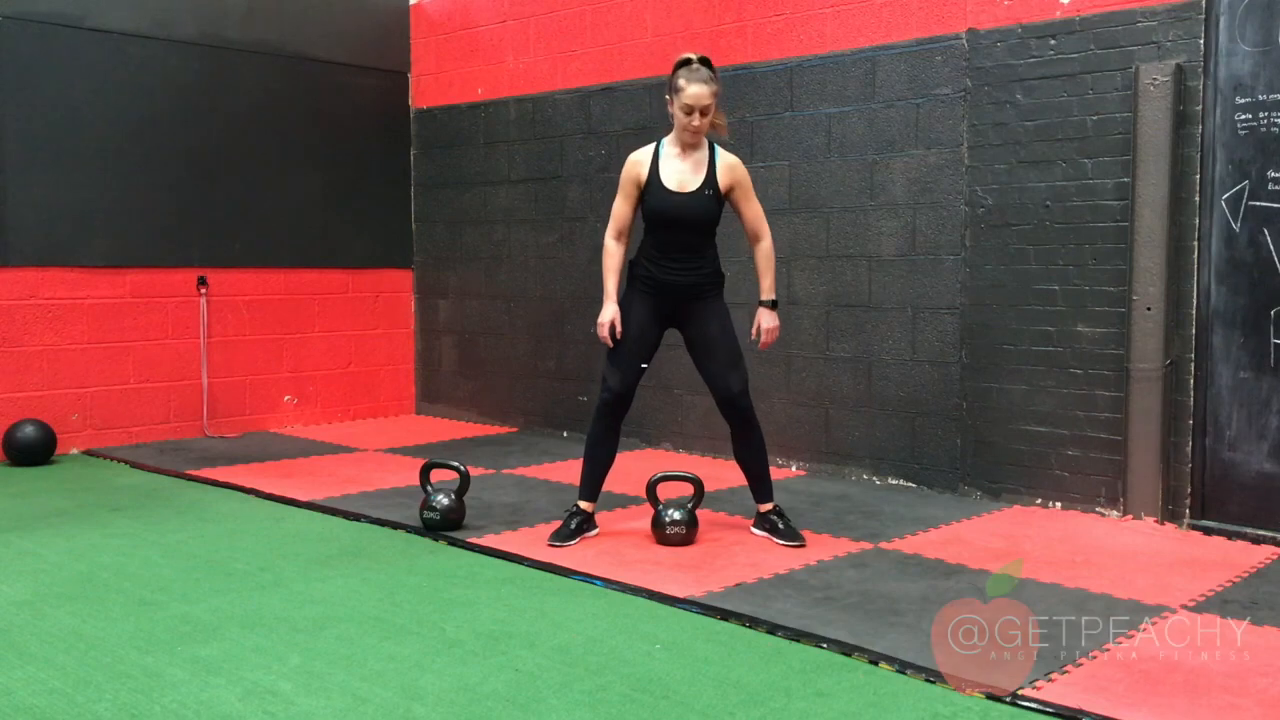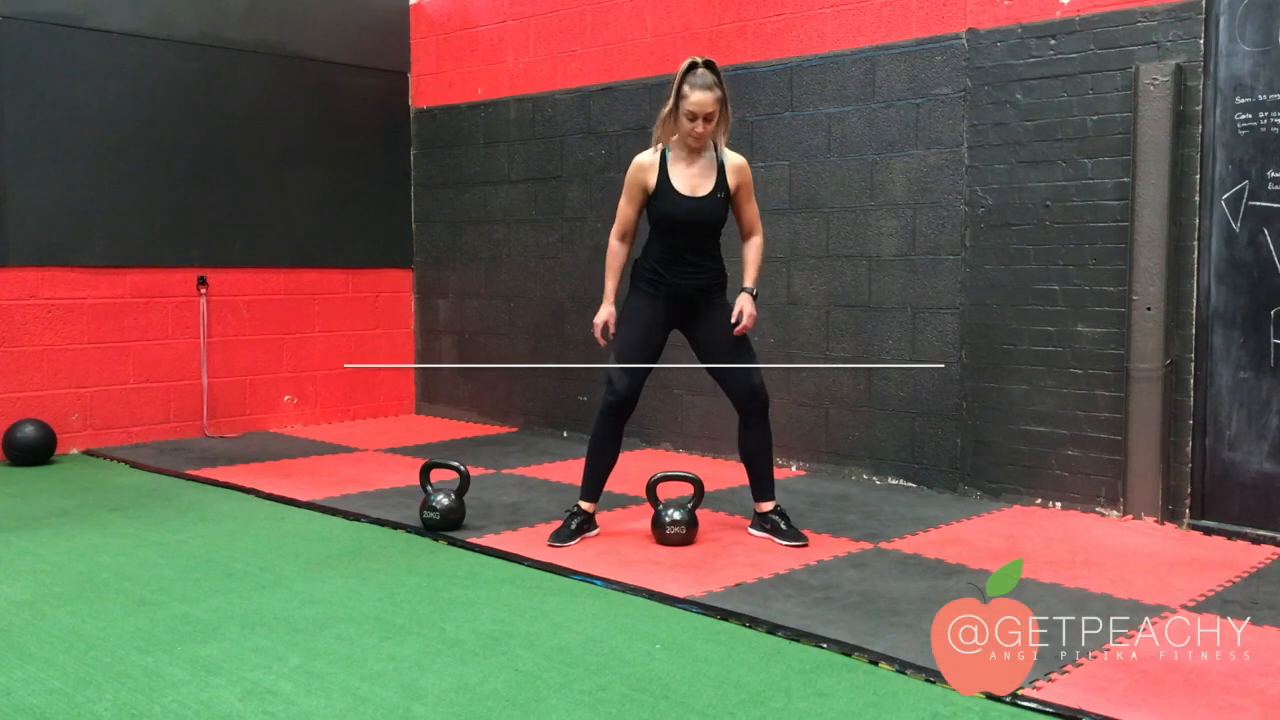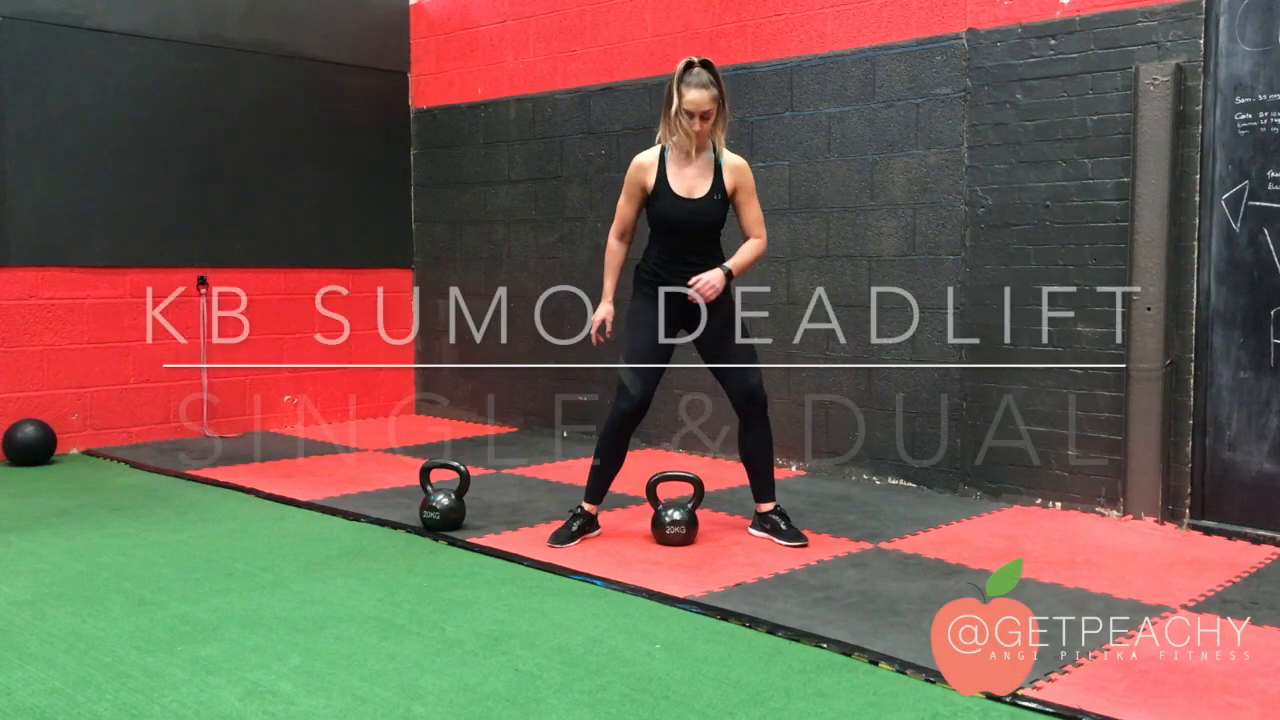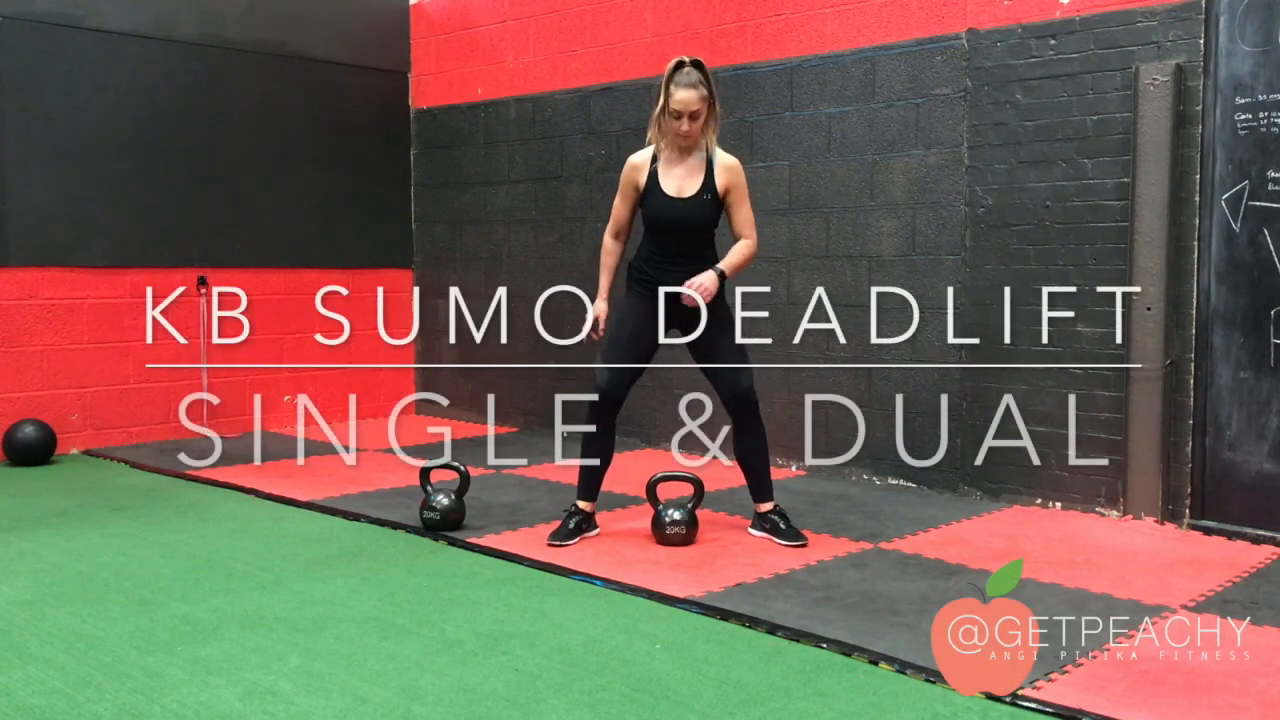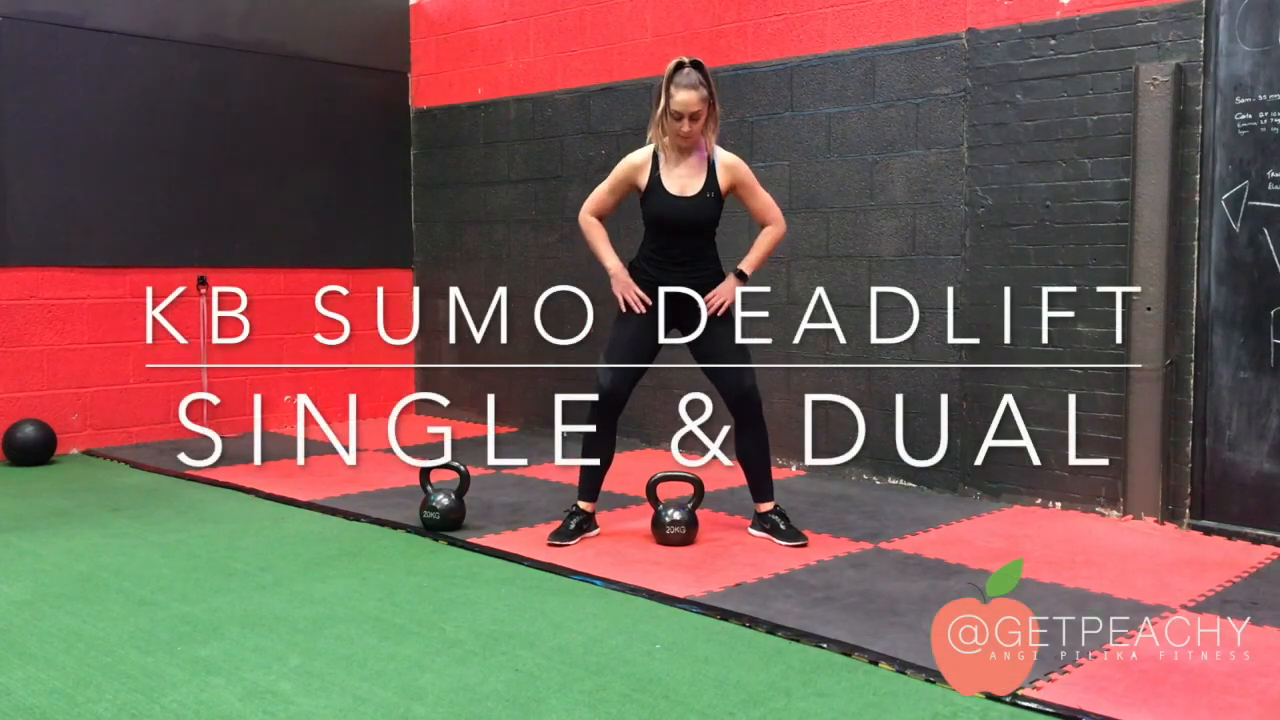
dt=0.4s
person 1, frame 1
left shoulder: (728, 167)
right shoulder: (641, 162)
left elbow: (760, 238)
right elbow: (616, 237)
left wrist: (767, 303)
right wrist: (609, 301)
left hip: (702, 298)
right hip: (645, 295)
left knee: (736, 400)
right knee: (613, 396)
left ankle: (767, 511)
right ankle: (583, 511)
person 1, frame 2
left shoulder: (735, 167)
right shoulder: (647, 165)
left elbow: (753, 234)
right elbow: (621, 237)
left wrist: (748, 291)
right wrist: (608, 301)
left hip: (709, 299)
right hip: (651, 295)
left knee: (753, 395)
right knee: (618, 396)
left ankle: (766, 511)
right ankle: (584, 511)
person 1, frame 3
left shoulder: (735, 168)
right shoulder: (646, 165)
left elbow: (757, 239)
right elbow: (619, 237)
left wrist: (724, 273)
right wrist: (607, 299)
left hip: (712, 298)
right hip: (655, 295)
left knee: (752, 397)
right knee: (630, 400)
left ankle: (767, 512)
right ankle: (587, 513)
person 1, frame 4
left shoulder: (726, 167)
right shoulder: (639, 165)
left elbow: (748, 239)
right elbow: (615, 235)
left wrist: (715, 274)
right wrist: (601, 295)
left hip: (702, 297)
right hip: (644, 295)
left knee: (742, 398)
right knee: (604, 394)
left ankle: (766, 512)
right ankle: (583, 511)
person 1, frame 5
left shoulder: (727, 166)
right shoulder: (640, 163)
left elbow: (774, 224)
right elbow: (589, 215)
left wrist: (738, 277)
right wrist: (616, 272)
left hip: (705, 297)
right hip: (647, 294)
left knee: (746, 398)
right knee: (607, 395)
left ankle: (766, 512)
right ankle: (583, 512)
